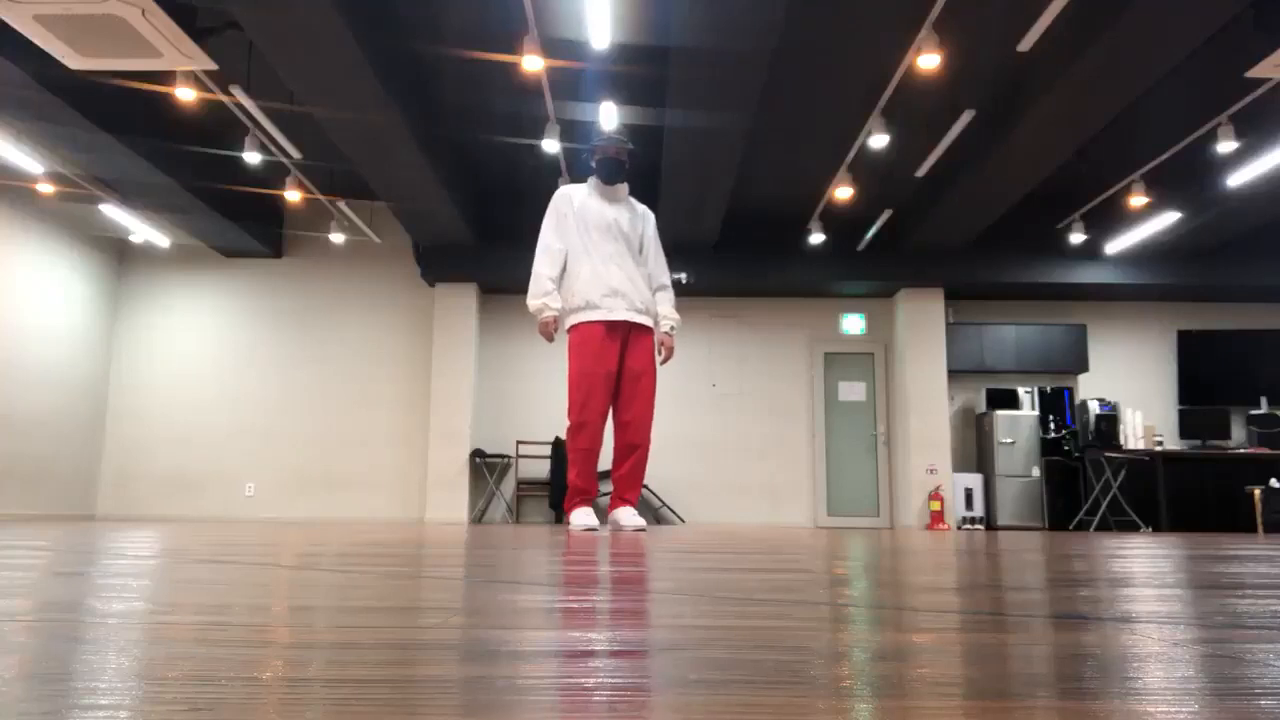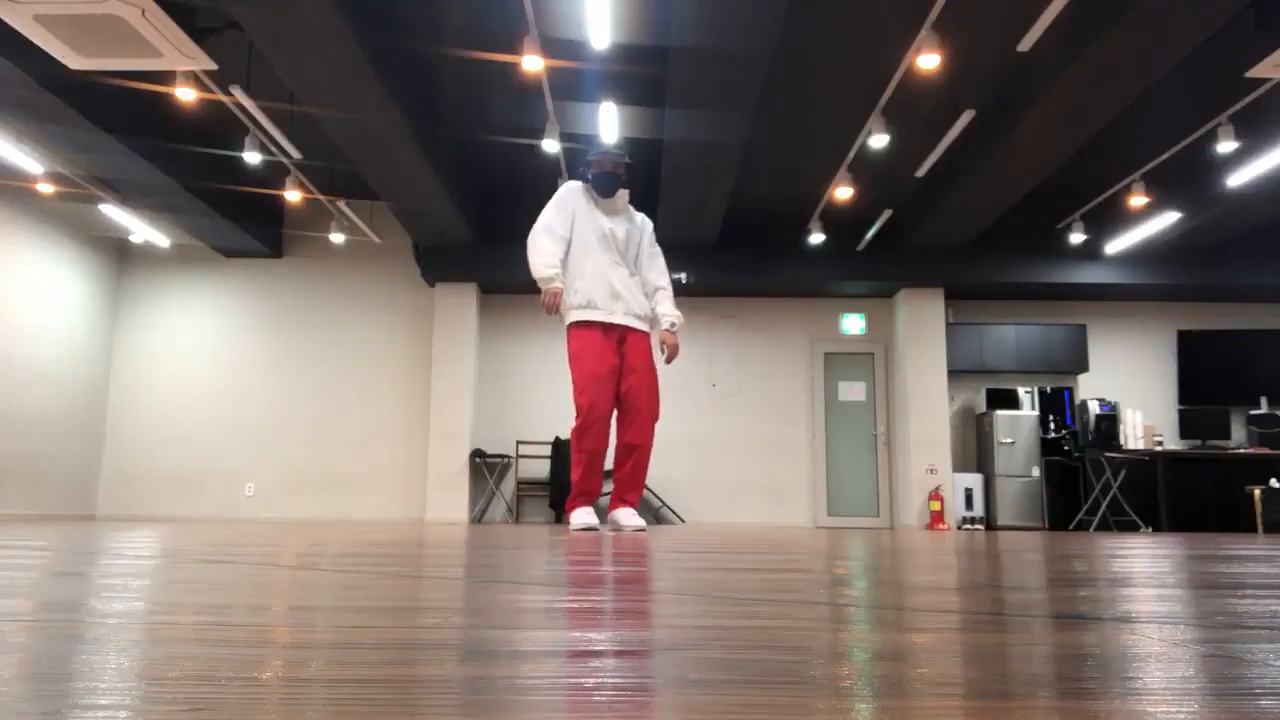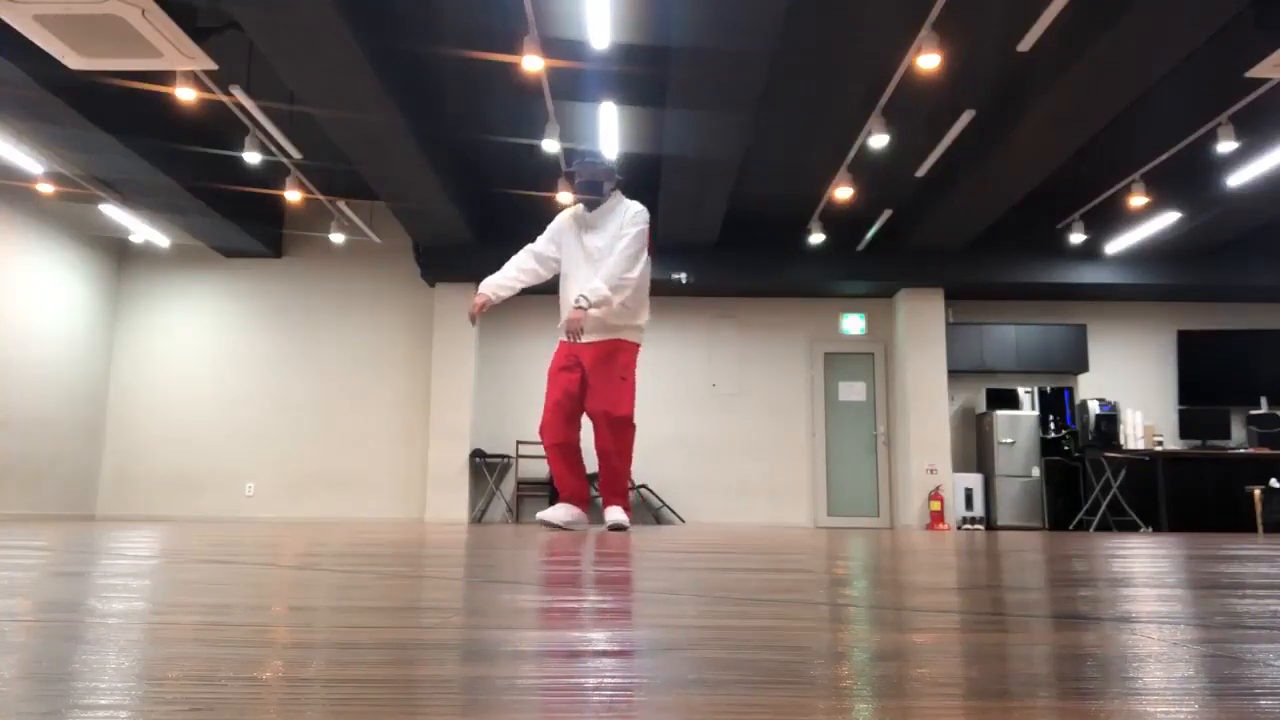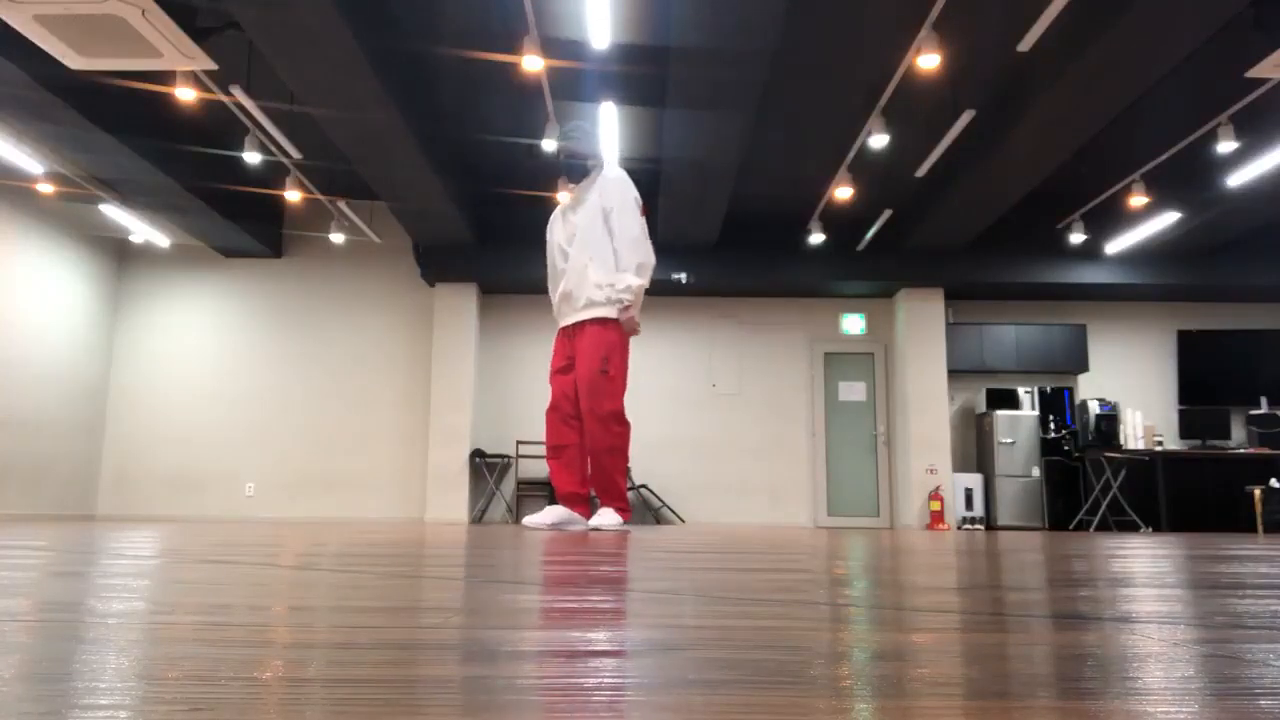
dt=1s
person 1, frame 1
left shoulder: (643, 214)
right shoulder: (568, 198)
left elbow: (658, 272)
right elbow: (550, 253)
left wrist: (666, 323)
right wrist: (546, 304)
left hip: (639, 321)
right hip: (590, 317)
left knee: (637, 417)
right knee: (587, 412)
left ankle: (624, 504)
right ankle: (580, 504)
person 1, frame 2
left shoulder: (639, 222)
right shoulder: (572, 196)
left elbow: (655, 274)
right elbow: (544, 236)
left wrist: (667, 322)
right wrist: (551, 278)
left hip: (634, 325)
right hip: (588, 320)
left knee: (641, 414)
right knee: (593, 410)
left ankle: (624, 504)
right ankle: (581, 503)
person 1, frame 3
left shoulder: (633, 214)
right shoulder: (567, 221)
left elbow: (620, 268)
right elbow: (533, 259)
left wrist: (584, 302)
right wrist: (490, 289)
left hip: (616, 334)
right hip: (572, 338)
left knee: (612, 415)
right knee: (556, 420)
left ankle: (615, 502)
right ankle: (573, 502)
person 1, frame 4
left shoulder: (613, 182)
right shoulder: (560, 214)
left elbow: (633, 242)
left wrist: (627, 298)
right wrist: (563, 315)
left hip: (605, 314)
right hip: (569, 320)
left knee: (601, 409)
right knee: (562, 412)
left ankle: (614, 507)
right ankle: (572, 504)
